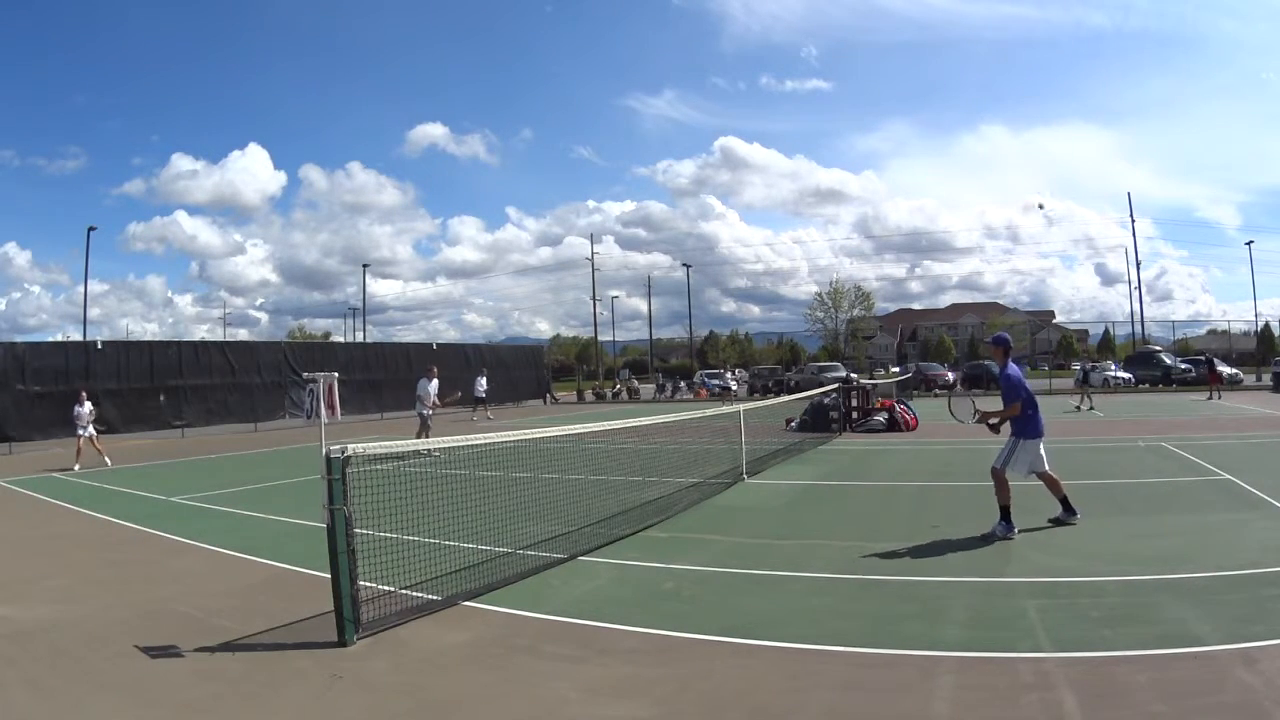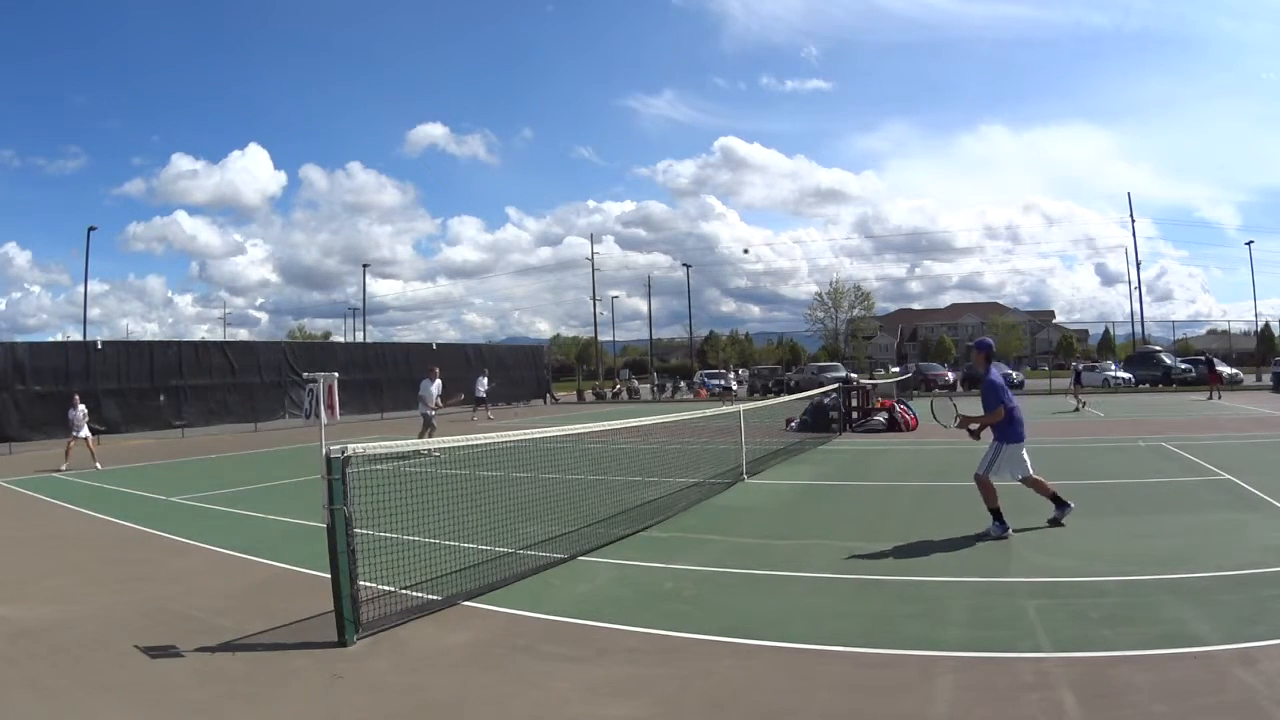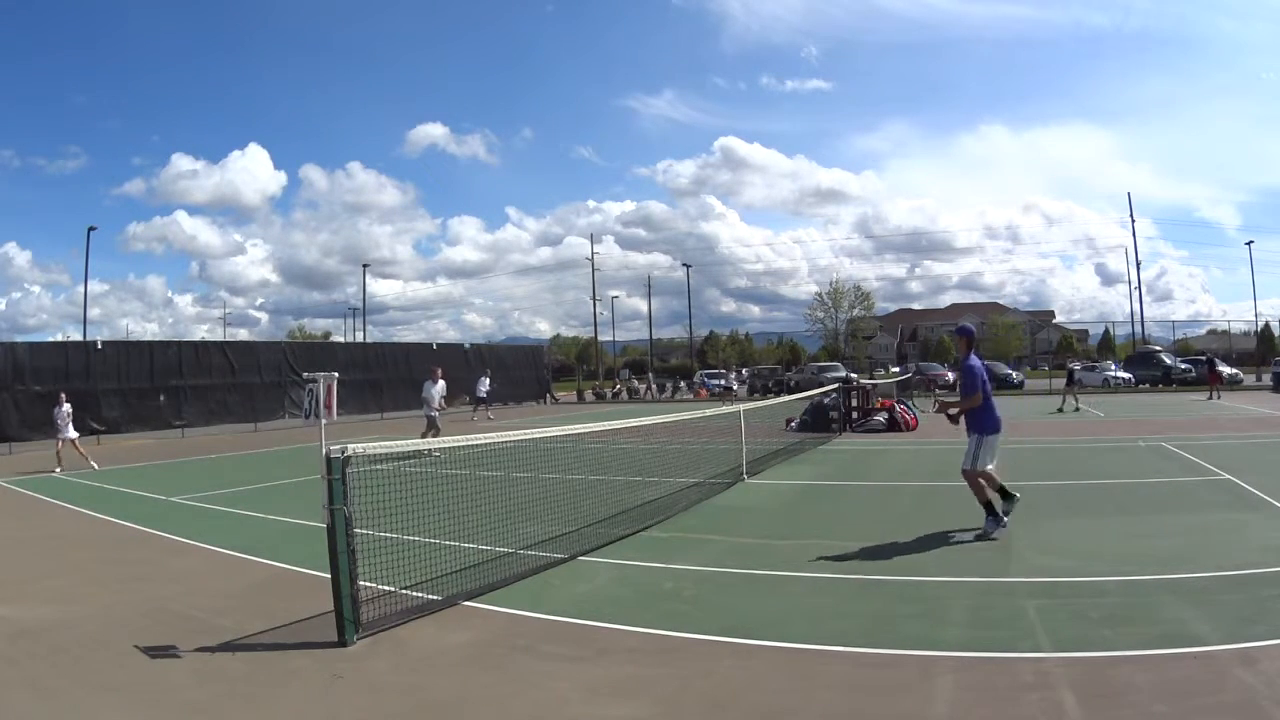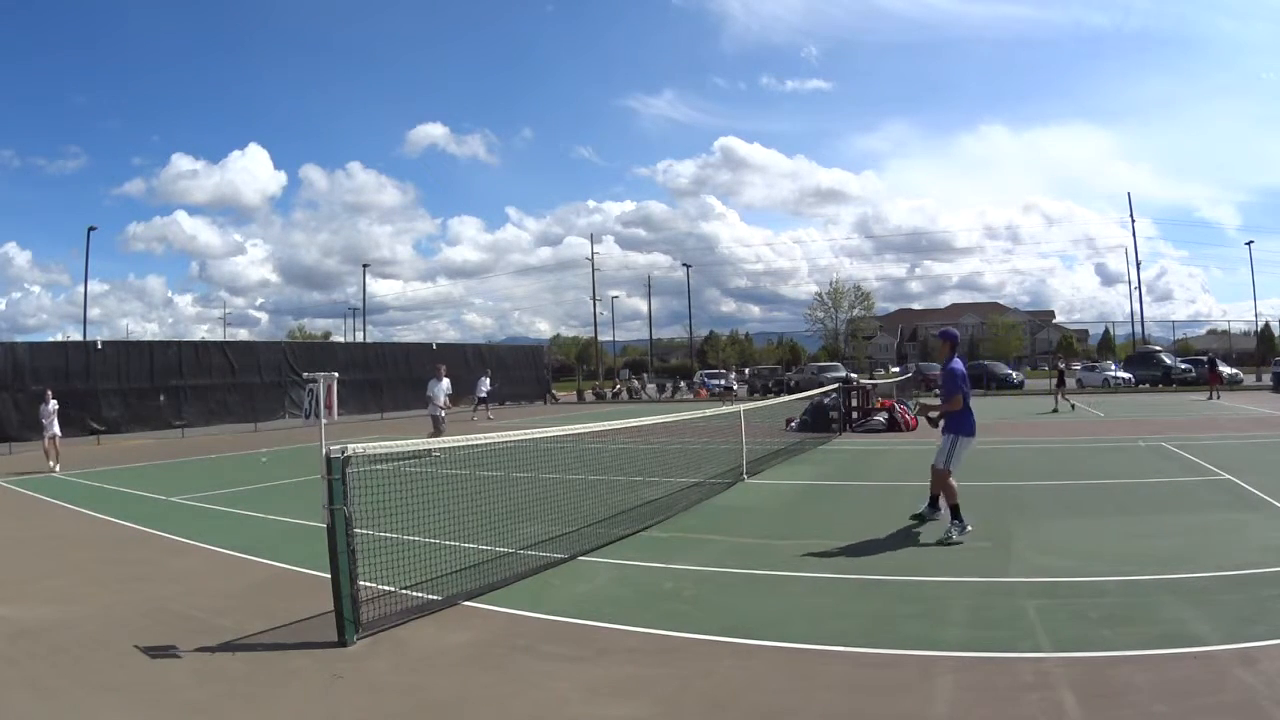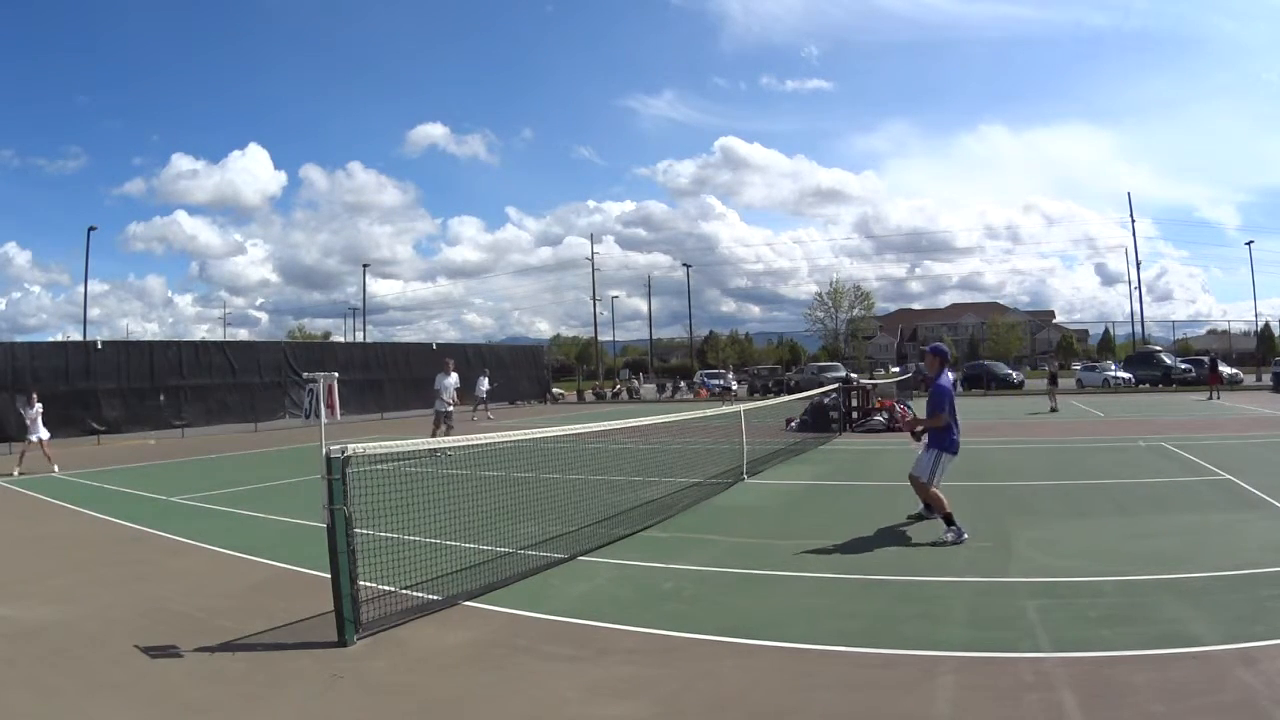
dt=0.2s
person 1, frame 1
left shoulder: (1008, 376)
right shoulder: (1010, 371)
left elbow: (1015, 409)
left wrist: (990, 415)
right wrist: (998, 423)
left hip: (1025, 433)
right hip: (1032, 430)
left knee: (997, 471)
right knee: (1042, 472)
left ankle: (1006, 524)
right ankle: (1068, 511)
person 1, frame 2
left shoulder: (989, 381)
right shoulder: (989, 378)
left elbow: (999, 415)
left wrist: (972, 422)
right wrist: (979, 427)
left hip: (1007, 438)
right hip: (1013, 435)
left knee: (981, 477)
right knee: (1027, 477)
left ankle: (1000, 525)
right ankle: (1062, 505)
person 1, frame 3
left shoulder: (970, 366)
right shoulder: (968, 363)
left elbow: (977, 399)
left wrist: (949, 406)
right wrist: (958, 413)
left hip: (984, 428)
right hip: (981, 426)
left knee: (970, 473)
right knee: (979, 470)
left ankle: (994, 517)
right ankle: (1007, 496)
person 1, frame 4
left shoulder: (954, 369)
right shoulder: (950, 366)
left elbow: (957, 403)
left wrist: (930, 408)
right wrist: (937, 415)
left hip: (960, 429)
right hip: (953, 428)
left knee: (943, 473)
right knee: (937, 469)
left ankle: (958, 523)
right ankle: (932, 508)
person 1, frame 5
left shoulder: (941, 386)
right shoulder: (937, 382)
left elbow: (942, 419)
left wrist: (916, 423)
right wrist: (920, 430)
left hip: (943, 444)
right hip: (935, 442)
left knee: (927, 486)
right knee: (915, 477)
left ankle: (954, 529)
right ankle: (929, 508)
